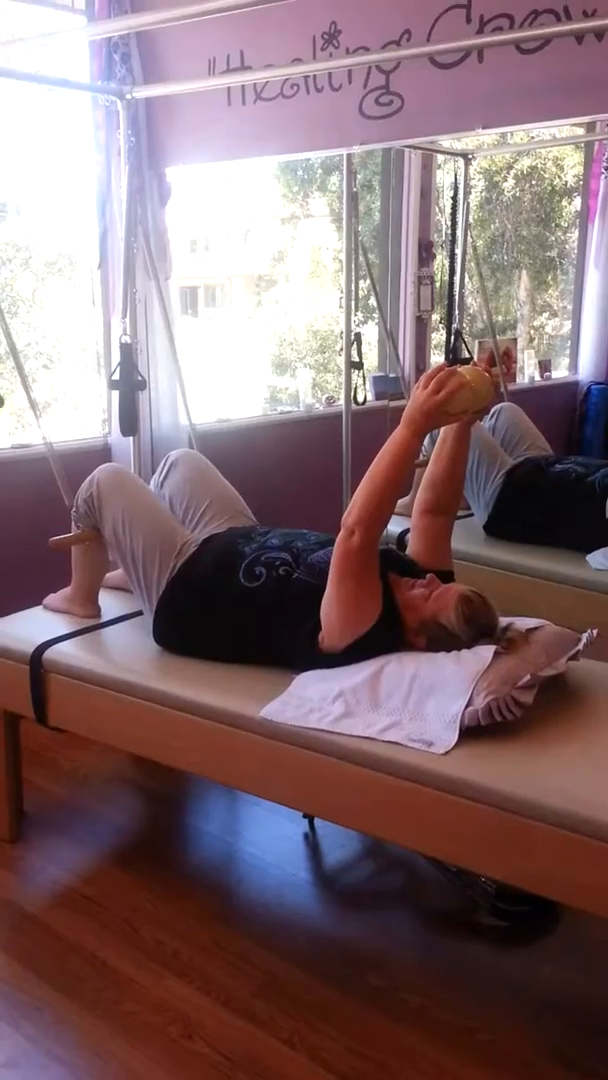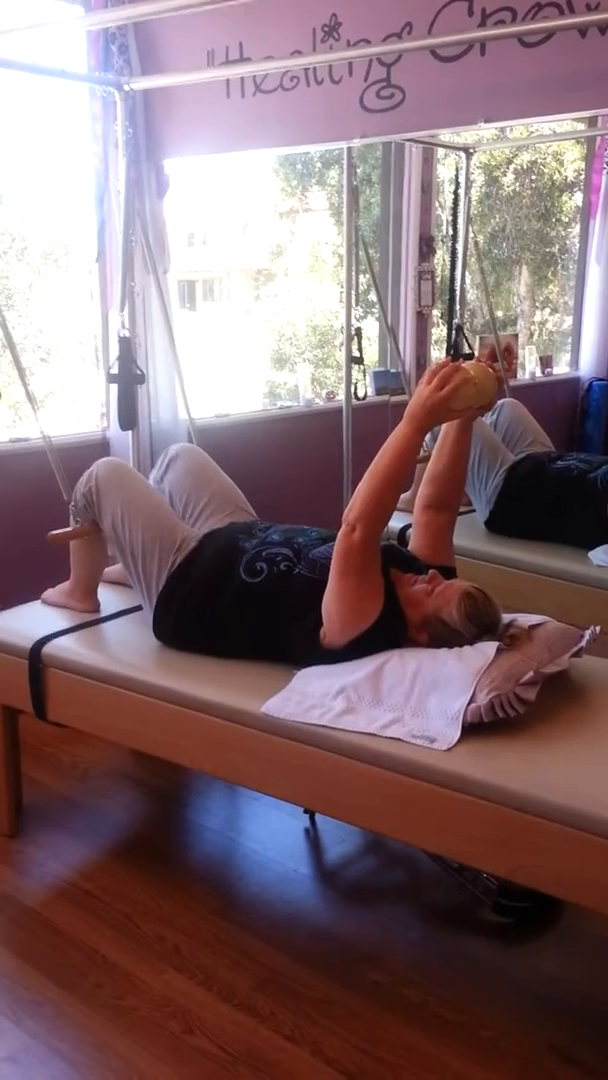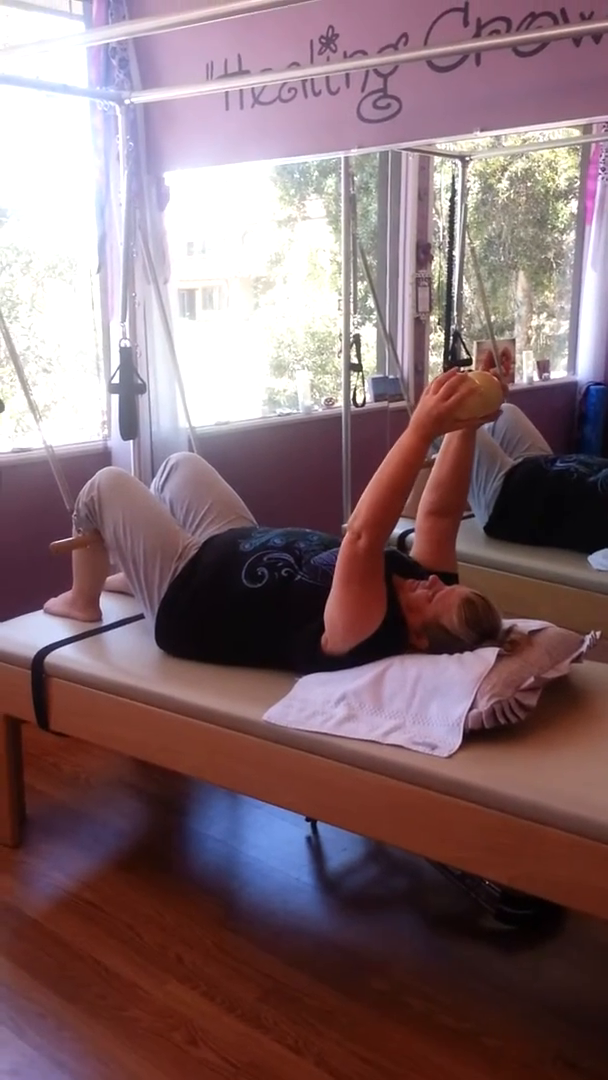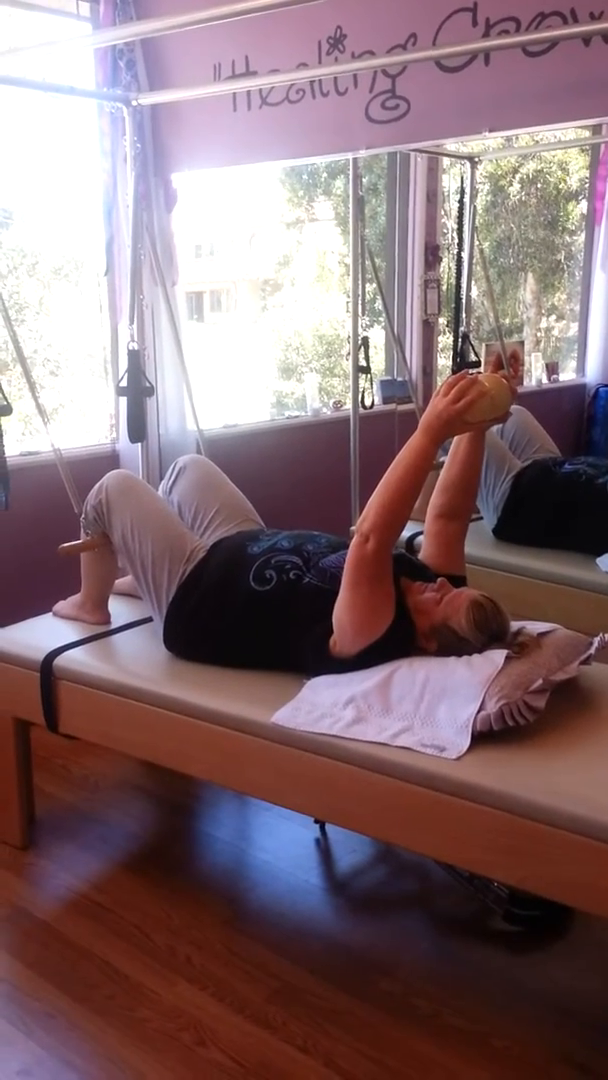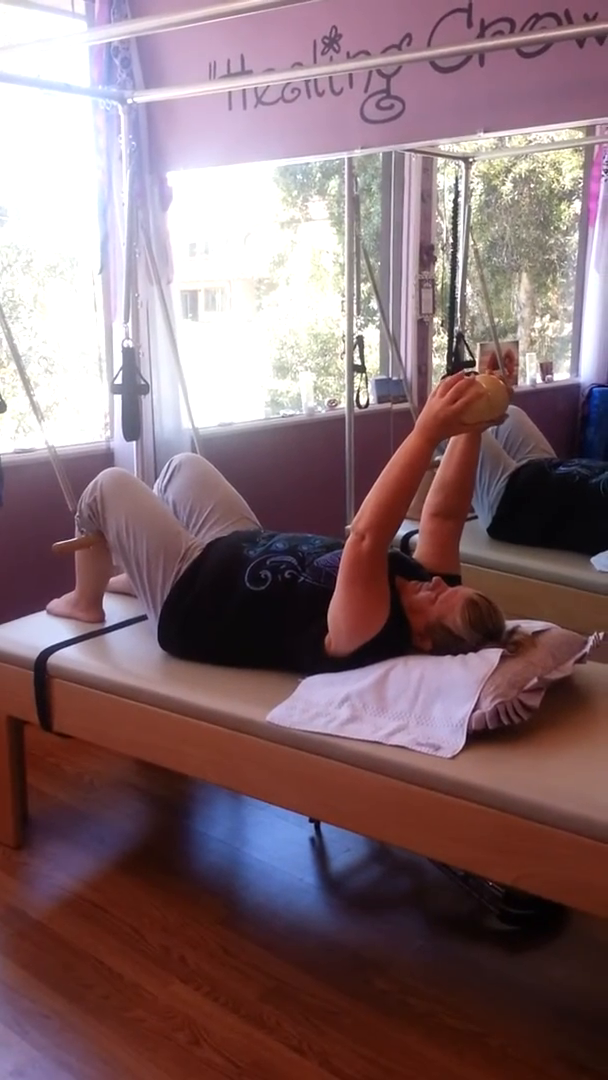
dt=1s
person 1, frame 1
left shoulder: (363, 634)
right shoulder: (428, 588)
left elbow: (356, 533)
right elbow: (434, 511)
left wrist: (413, 427)
right wrist: (459, 422)
left hip: (186, 594)
right hip: (240, 552)
left knee: (105, 481)
right knee: (182, 462)
left ankle: (80, 596)
right ankle: (134, 569)
person 1, frame 2
left shoulder: (365, 627)
right shoulder: (417, 575)
left elbow: (358, 527)
right elbow: (437, 505)
left wrist: (416, 422)
right wrist: (461, 417)
left hip: (185, 588)
left knee: (104, 475)
right knee: (181, 456)
left ankle: (79, 590)
right ankle: (132, 563)
person 1, frame 3
left shoulder: (367, 636)
right shoulder: (425, 583)
left elbow: (363, 536)
right elbow: (440, 512)
left wrist: (421, 431)
right wrist: (465, 424)
left hip: (186, 595)
left knee: (106, 484)
right knee: (182, 465)
left ankle: (82, 599)
right ankle: (134, 572)
person 1, frame 4
left shoulder: (376, 639)
right shoulder: (440, 592)
left elbow: (371, 539)
right elbow: (448, 516)
left wrist: (430, 434)
right wrist: (474, 426)
left hip: (195, 598)
left knee: (115, 487)
right knee: (190, 467)
left ankle: (90, 603)
right ankle: (140, 572)
person 1, frame 5
left shoulder: (371, 637)
right shoulder: (432, 589)
left elbow: (367, 537)
right elbow: (444, 514)
left wrist: (427, 433)
right wrist: (470, 427)
left hip: (189, 598)
left knee: (109, 484)
right knee: (185, 466)
left ankle: (84, 601)
right ankle: (134, 570)
